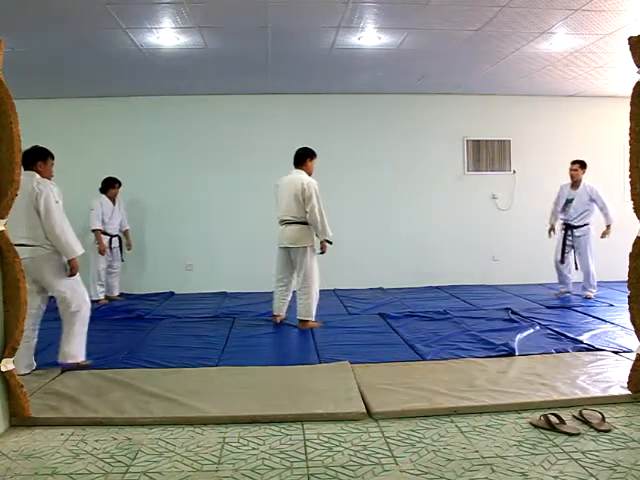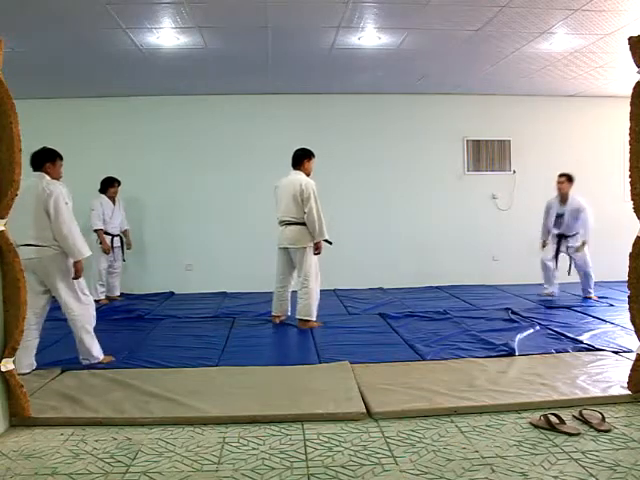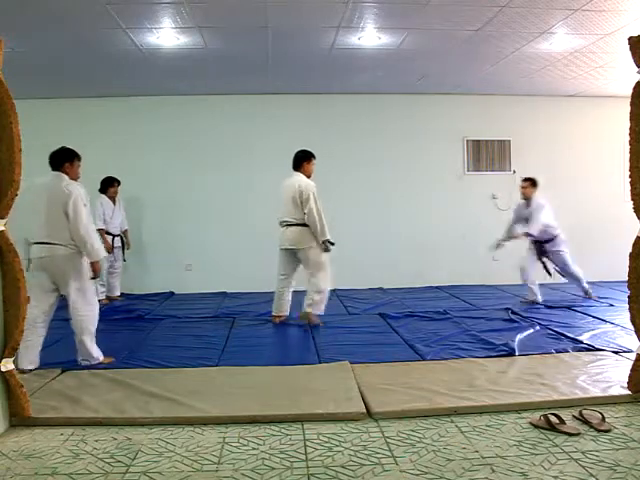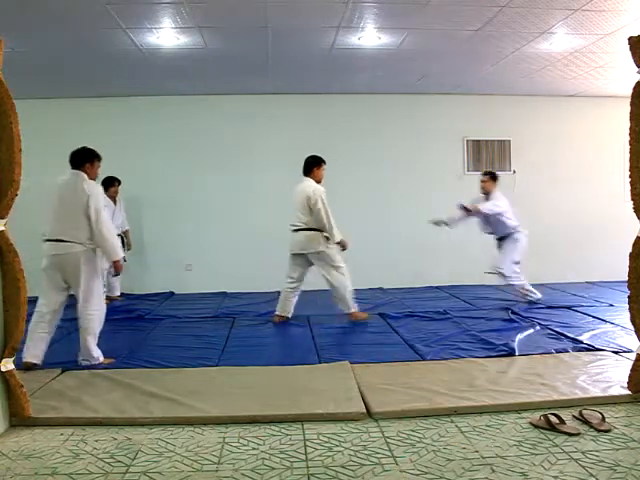
dt=0.2s
person 1, frame 1
right shoulder: (44, 188)
left elbow: (9, 226)
right elbow: (57, 225)
right wrist: (72, 255)
left hip: (19, 257)
right hip: (45, 255)
left knee: (26, 313)
right knee: (77, 302)
left ankle: (22, 363)
right ankle: (72, 355)
person 1, frame 2
left shoulder: (21, 190)
right shoulder: (54, 189)
left elbow: (13, 227)
right elbow: (65, 227)
left wrist: (16, 258)
right wrist: (78, 257)
left hip: (25, 256)
right hip: (52, 255)
left knee: (30, 312)
right knee: (79, 305)
left ankle: (22, 363)
right ankle: (92, 355)
person 1, frame 3
left shoulder: (39, 189)
right shoulder: (72, 189)
left elbow: (31, 226)
right elbow: (83, 227)
left wrist: (31, 256)
right wrist: (94, 258)
left hip: (40, 254)
right hip: (67, 255)
left knee: (37, 309)
right knee: (84, 305)
left ankle: (26, 361)
right ankle: (91, 356)
person 1, frame 4
left shoulder: (59, 186)
right shoulder: (91, 189)
left elbow: (53, 220)
right elbow: (102, 226)
right wrist: (115, 256)
left hip: (54, 250)
right hip: (80, 253)
left knee: (47, 306)
right knee: (91, 306)
left ankle: (31, 356)
right ankle: (90, 356)
person 2, frame 1
left shoulder: (282, 182)
right shoulder: (308, 182)
right elbow: (315, 212)
right wrist: (323, 237)
left hip: (284, 233)
right hip: (301, 234)
left knee: (283, 277)
right knee: (307, 278)
left ankle: (278, 313)
right ankle: (305, 319)
person 2, frame 2
left shoulder: (281, 183)
right shoulder: (307, 183)
right elbow: (313, 213)
right wrist: (318, 239)
left hip: (284, 233)
right hip: (301, 234)
left knee: (283, 277)
right knee: (308, 278)
left ankle: (278, 313)
right ankle: (305, 318)
person 2, frame 3
left shoulder: (285, 185)
right shoulder: (306, 185)
right elbow: (314, 214)
right wrist: (323, 238)
left hip: (286, 234)
right hip: (303, 235)
left knee: (284, 276)
right knee: (320, 272)
left ankle: (278, 313)
right ankle: (310, 311)
person 2, frame 4
left shoulder: (298, 189)
right shoulder: (316, 190)
right elbow: (324, 218)
right wrist: (338, 239)
left hip: (297, 239)
right hip: (313, 239)
left knee: (293, 279)
right knee: (338, 273)
left ankle: (281, 313)
right ankle: (351, 311)
person 3, frame 1
left shoulder: (590, 190)
right shoulder: (564, 188)
left elbow: (604, 207)
right elbow: (556, 206)
left wrist: (608, 227)
right wrist: (552, 223)
left hip: (582, 231)
right hip: (566, 230)
left knee: (586, 263)
right knee: (560, 260)
left ankle: (589, 291)
right ankle: (565, 288)
person 3, frame 2
left shoulder: (577, 203)
right shoulder: (551, 203)
left elbow: (586, 223)
right elbow: (547, 221)
left wrist: (584, 242)
right wrist: (544, 239)
left hip: (574, 239)
right hip: (557, 239)
left knee: (585, 267)
right knee: (546, 260)
left ankle: (588, 292)
right ankle: (550, 289)
person 3, frame 3
left shoulder: (541, 205)
right shoulder: (520, 208)
left elbow: (538, 222)
right elbow: (513, 225)
left wrist: (523, 234)
right wrist: (503, 240)
left hip: (554, 242)
right hip: (536, 244)
left knee: (569, 269)
right knee: (526, 267)
left ankle: (585, 288)
right ankle: (533, 296)
person 3, frame 4
left shoulder: (499, 201)
right shoulder: (483, 201)
left elbow: (485, 209)
right elbow: (467, 213)
left wrist: (470, 208)
right wrist: (445, 222)
left hip: (515, 238)
right hip: (502, 240)
left knee: (501, 267)
right knee: (511, 270)
right ankle: (533, 295)
person 4, frame 1
left shoulder: (119, 203)
right shoulder: (98, 203)
left elbow: (124, 224)
right elbow: (96, 225)
left wrist: (128, 239)
right wrist: (100, 243)
left hip: (116, 240)
right hip: (103, 240)
left knee: (115, 268)
right knee: (100, 268)
left ankle: (112, 293)
right ankle: (98, 296)
person 4, frame 2
left shoulder: (118, 203)
right shoulder: (98, 203)
left elbow: (123, 223)
right elbow: (97, 225)
left wrist: (128, 239)
right wrist: (104, 242)
left hip: (117, 240)
right hip: (105, 239)
left knee: (116, 268)
right knee: (102, 268)
left ankle: (113, 293)
right ankle: (100, 296)
person 4, frame 3
left shoulder: (119, 202)
right shoulder: (100, 202)
left elbow: (123, 223)
right elbow: (99, 224)
left wrist: (127, 239)
right wrist: (105, 241)
left hip: (117, 240)
right hip: (106, 239)
left knee: (116, 268)
left ankle: (113, 293)
right ankle: (100, 296)
person 4, frame 4
left shoulder: (120, 202)
left elbow: (124, 223)
left wrist: (128, 239)
left hip: (118, 240)
right knee: (104, 268)
left ankle: (113, 293)
